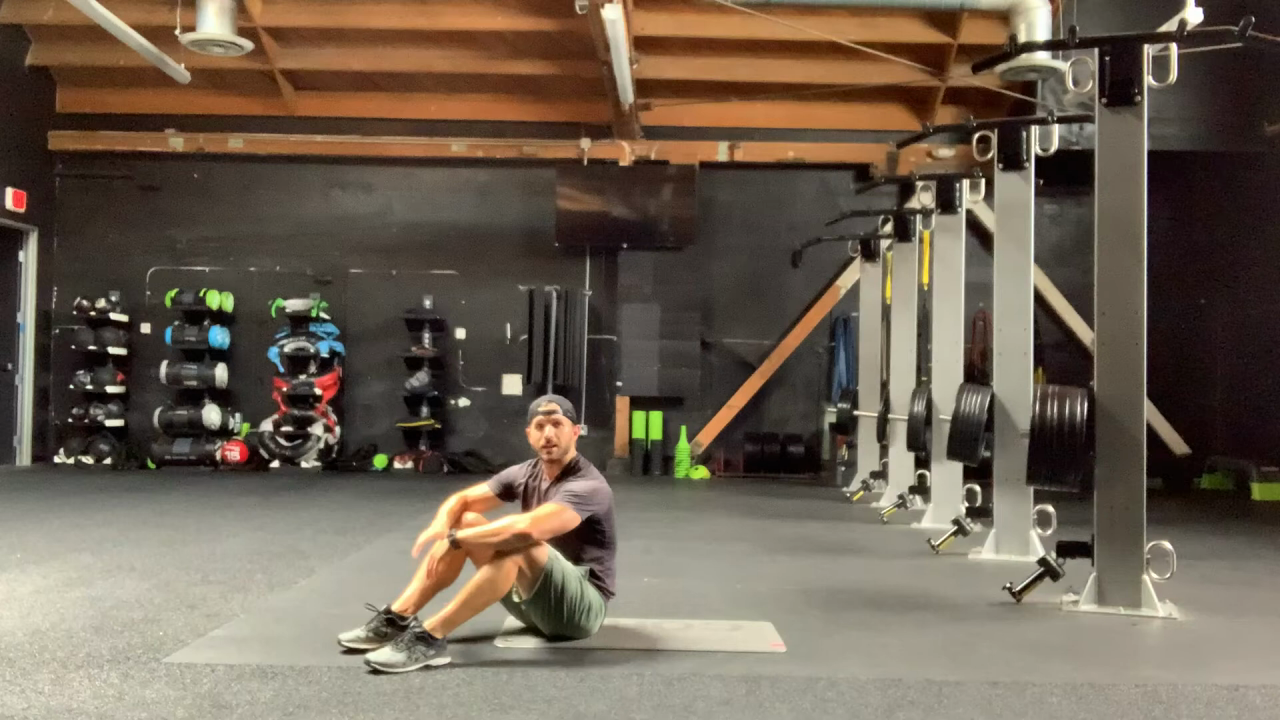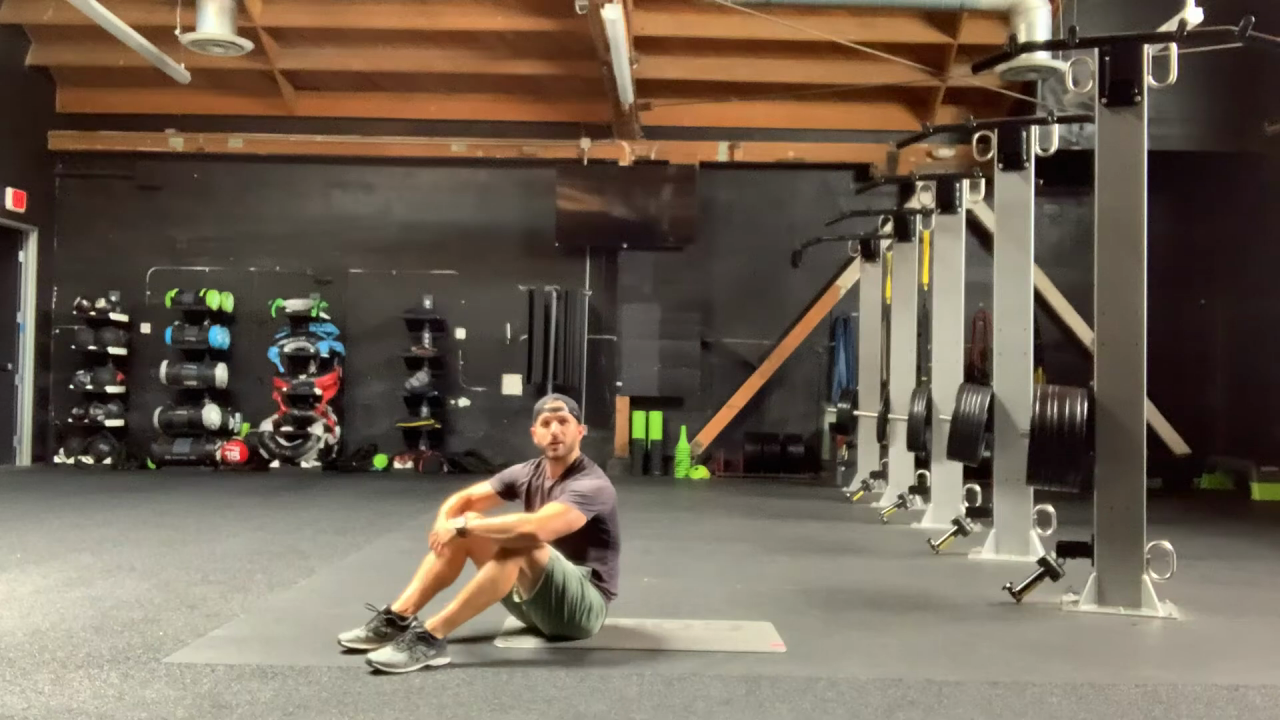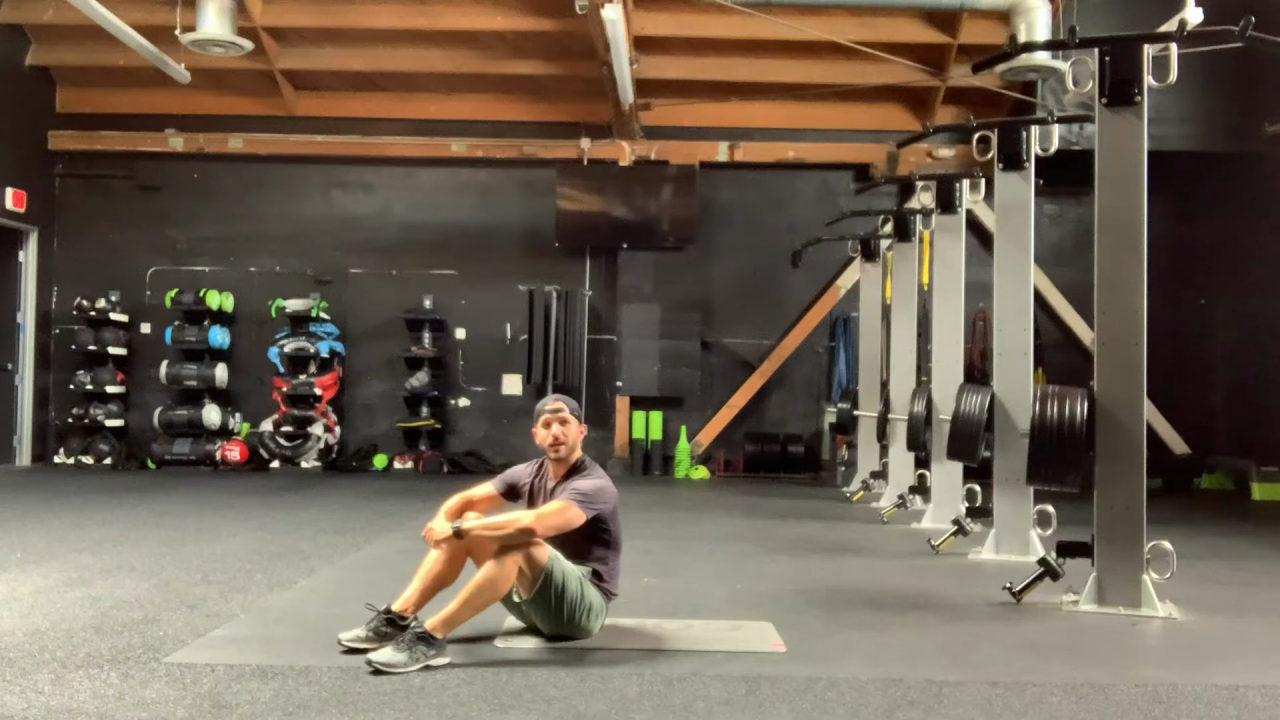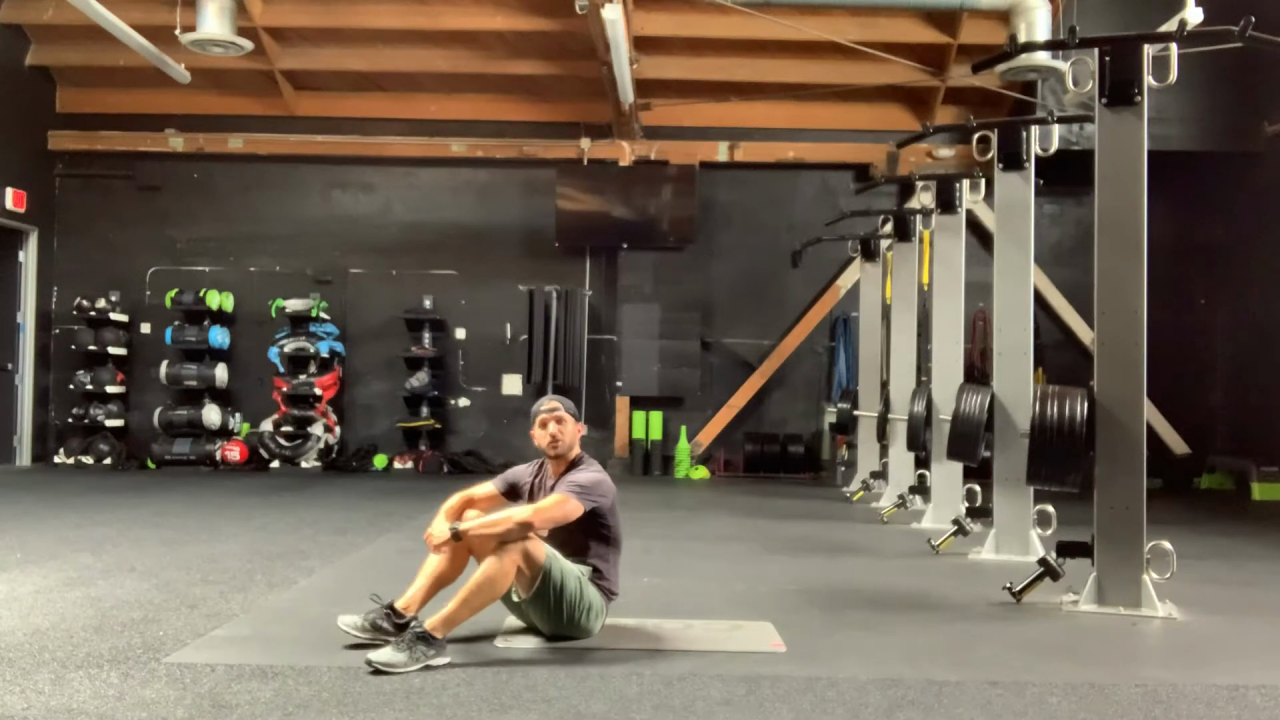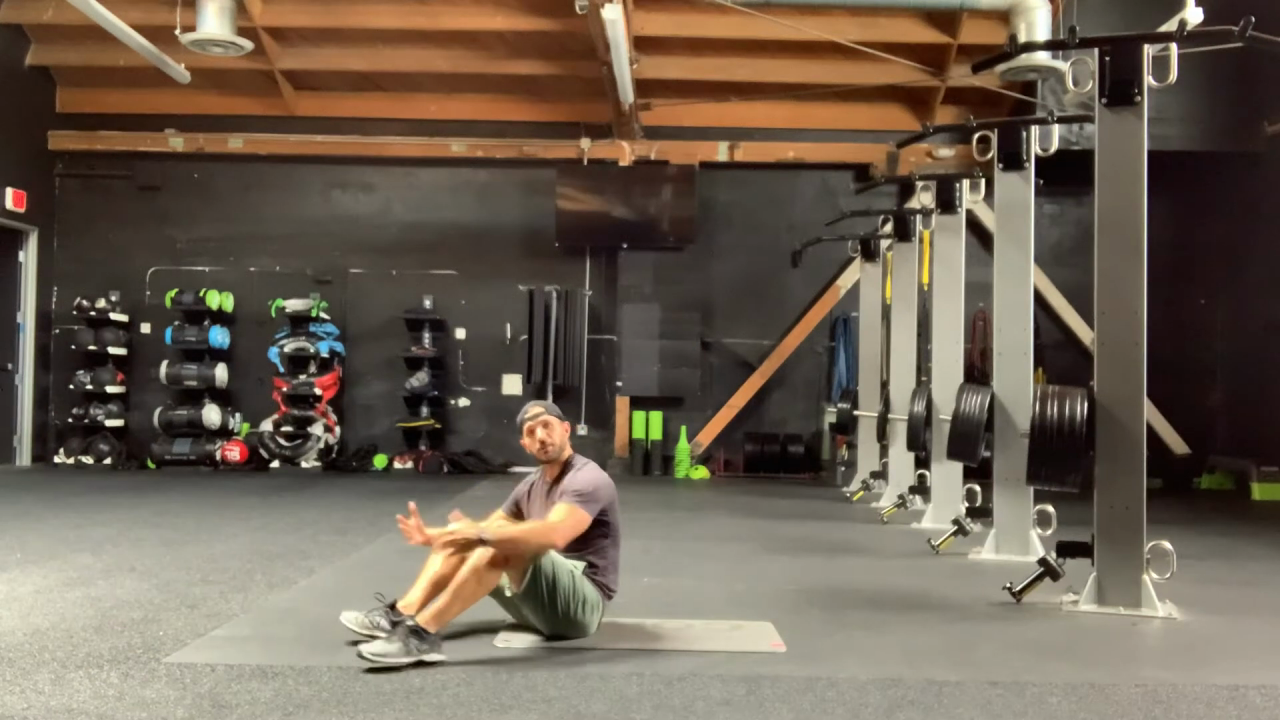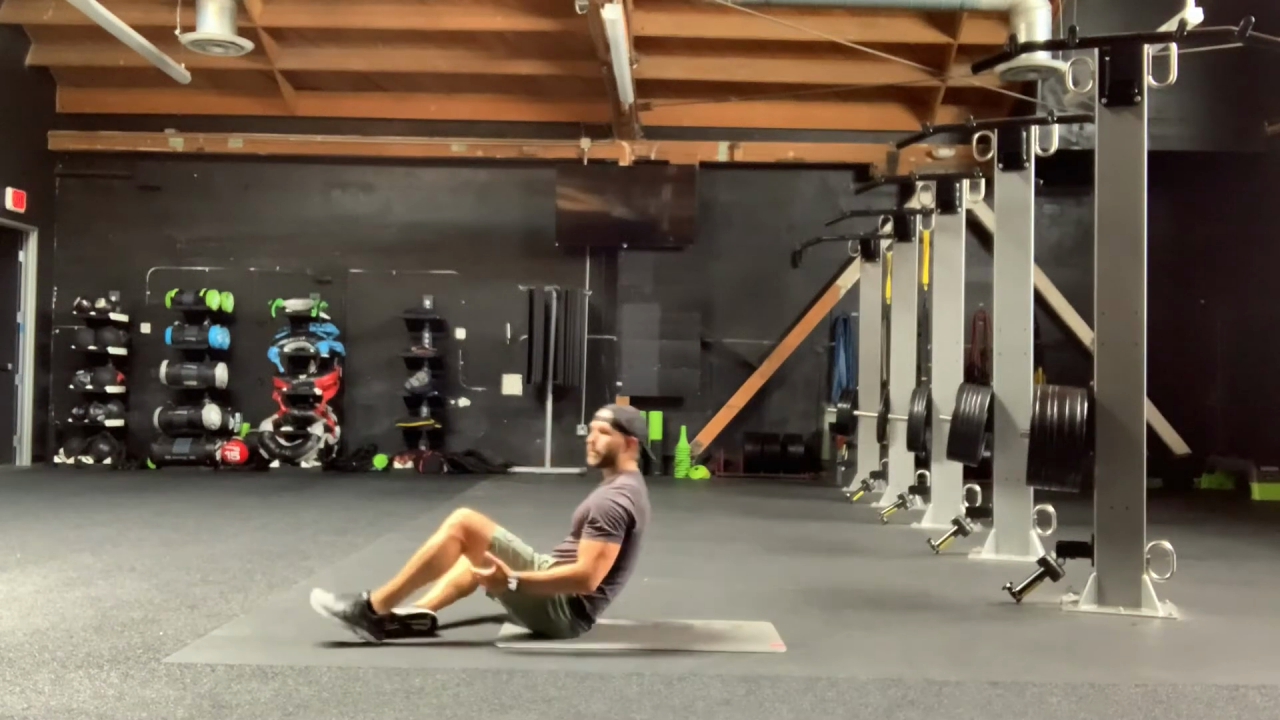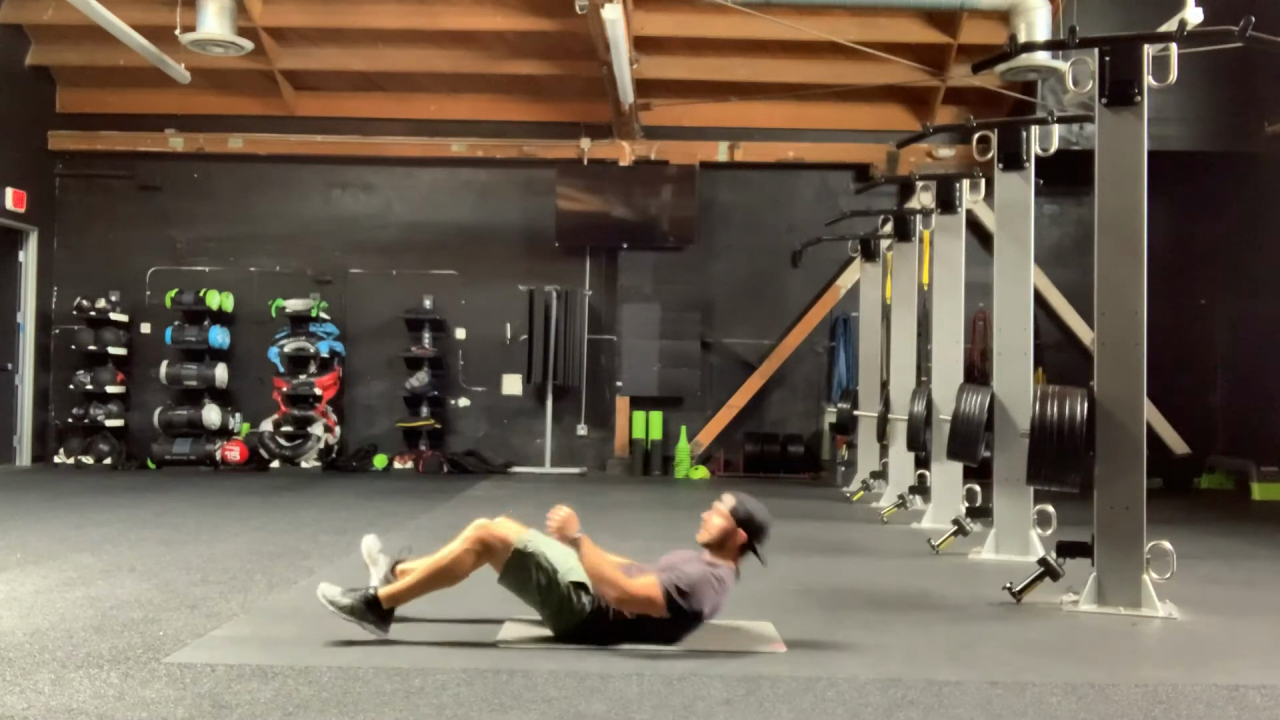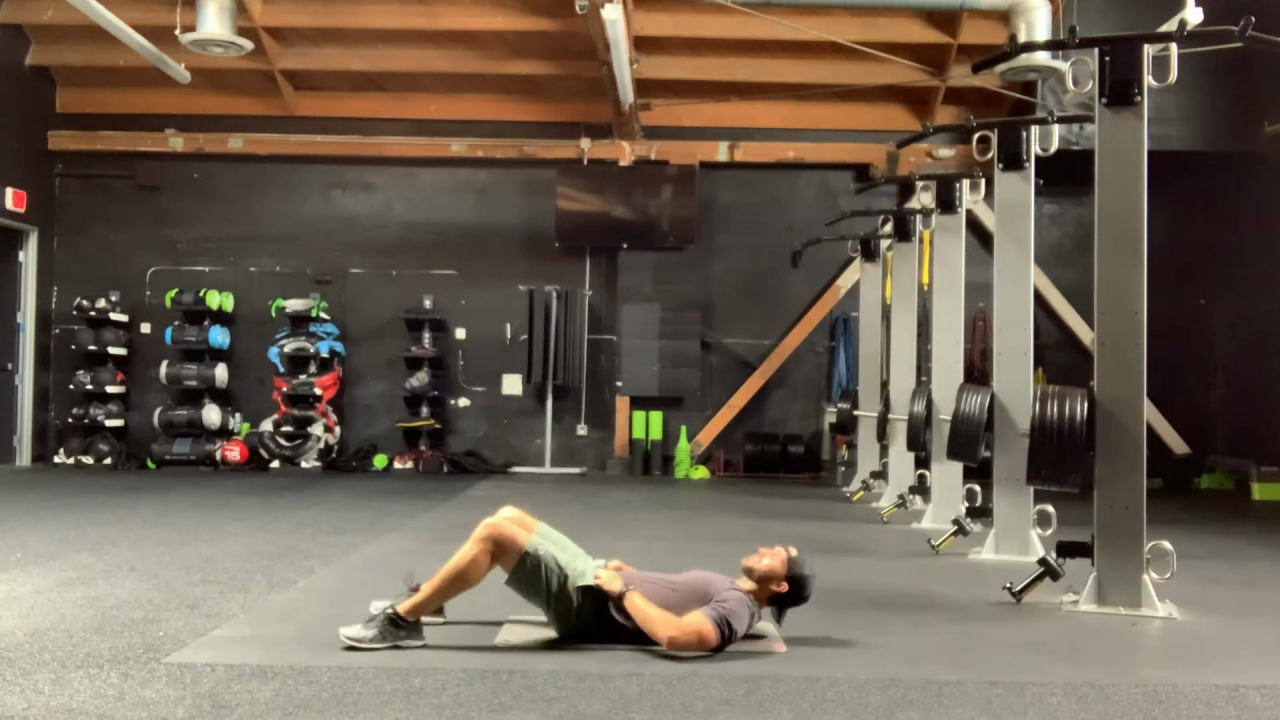
dt=0.5s
person 1, frame 1
left shoulder: (587, 487)
right shoulder: (525, 474)
left elbow: (527, 528)
right elbow: (461, 500)
left wrist: (453, 540)
right wrist: (439, 528)
left hip: (581, 606)
right hip: (533, 595)
left knee: (519, 545)
right knee: (467, 521)
left ankle: (431, 637)
right ankle: (397, 619)
person 1, frame 2
left shoulder: (592, 486)
right shoulder: (528, 473)
left elbow: (535, 528)
right elbow: (461, 499)
left wrist: (461, 527)
right wrist: (445, 527)
left hip: (583, 605)
right hip: (534, 596)
left knee: (520, 544)
right knee: (468, 526)
left ankle: (431, 637)
right ankle: (396, 619)
person 1, frame 3
left shoulder: (594, 486)
right shoulder: (529, 474)
left elbow: (532, 524)
right elbow: (465, 500)
left wrist: (457, 529)
right wrist: (441, 523)
left hip: (582, 605)
right hip: (535, 596)
left knee: (519, 543)
right knee: (468, 522)
left ankle: (430, 637)
right ankle: (397, 619)
person 1, frame 4
left shoulder: (591, 480)
right shoulder: (530, 474)
left elbow: (529, 518)
right elbow: (466, 498)
left wrist: (456, 532)
right wrist: (441, 524)
left hip: (583, 604)
right hip: (536, 595)
left knee: (517, 541)
right knee: (469, 520)
left ankle: (430, 636)
right ankle: (400, 616)
person 1, frame 5
left shoulder: (588, 481)
right shoulder: (531, 486)
left elbow: (553, 536)
right elbow: (490, 530)
left wrist: (482, 536)
right wrist: (431, 536)
left hip: (580, 604)
right hip: (539, 598)
left knee: (499, 541)
right knee: (464, 534)
left ankle: (422, 633)
right ankle: (400, 612)
person 1, frame 6
left shoulder: (615, 499)
right shoulder: (621, 488)
left elbow: (587, 576)
left wrist: (513, 579)
right wrist: (507, 566)
left hip: (562, 608)
right hip: (563, 601)
left knee: (464, 524)
right knee: (479, 550)
left ankle: (372, 611)
right ankle: (422, 614)
person 1, frame 7
left shoulder: (703, 583)
right shoulder: (704, 563)
left elbow: (619, 594)
left wrist: (575, 537)
right wrist: (579, 542)
left hip: (581, 606)
right hip: (580, 581)
left knee: (482, 533)
right knee: (498, 527)
left ankle: (378, 606)
right ankle: (397, 571)
person 1, frame 8
left shoulder: (736, 609)
right shoulder: (730, 590)
left elbow: (675, 635)
left wrist: (624, 591)
right wrist: (627, 573)
left hip: (587, 606)
right hip: (593, 577)
left knee: (491, 532)
right knee: (508, 516)
left ankle: (401, 621)
right ankle: (426, 600)
